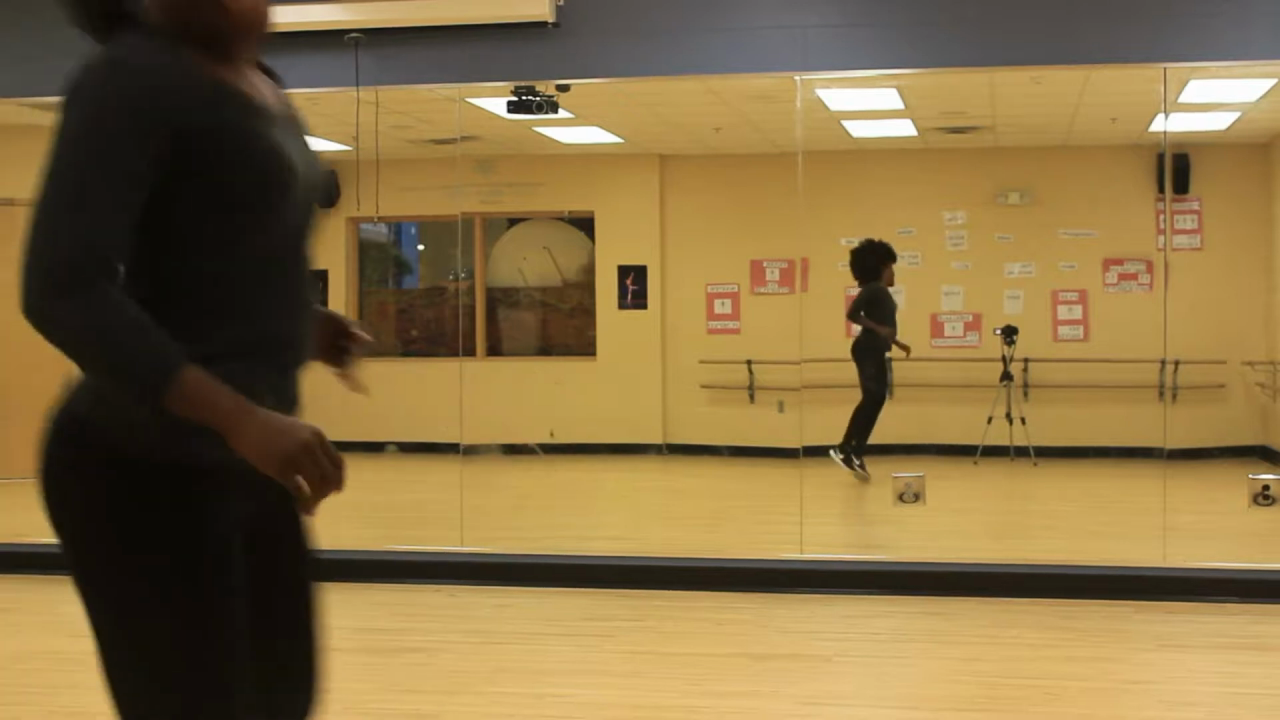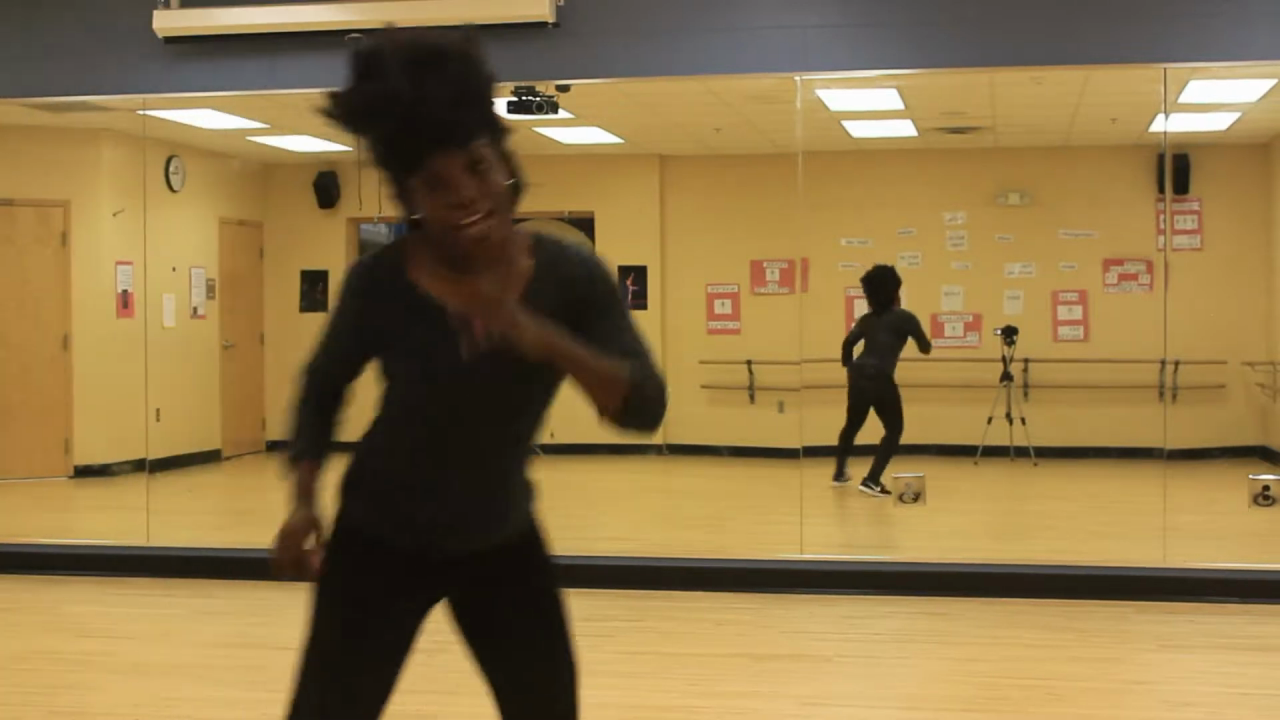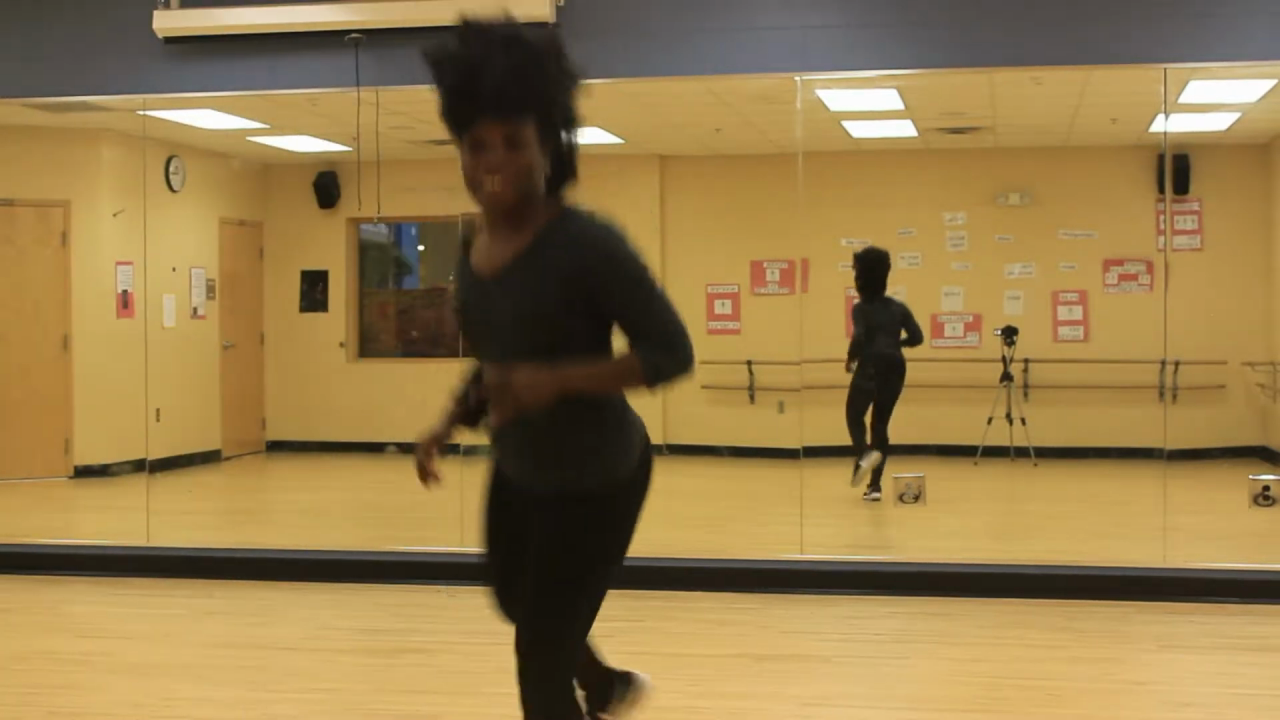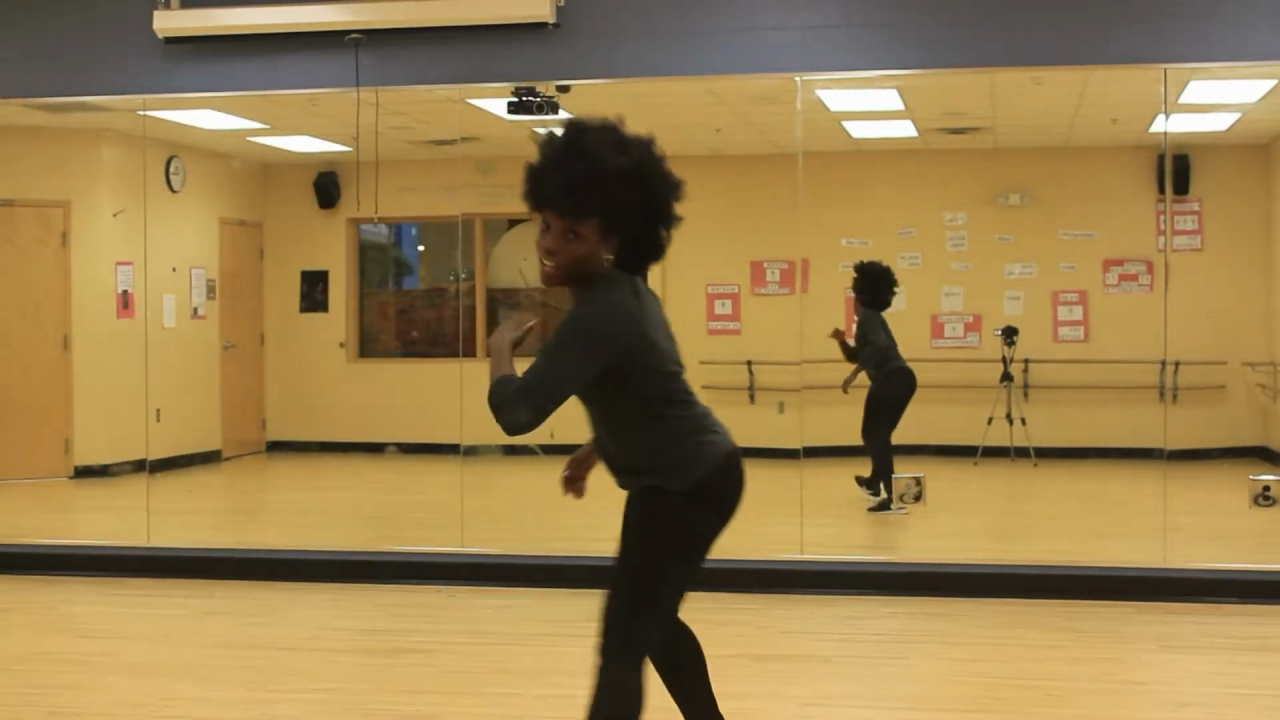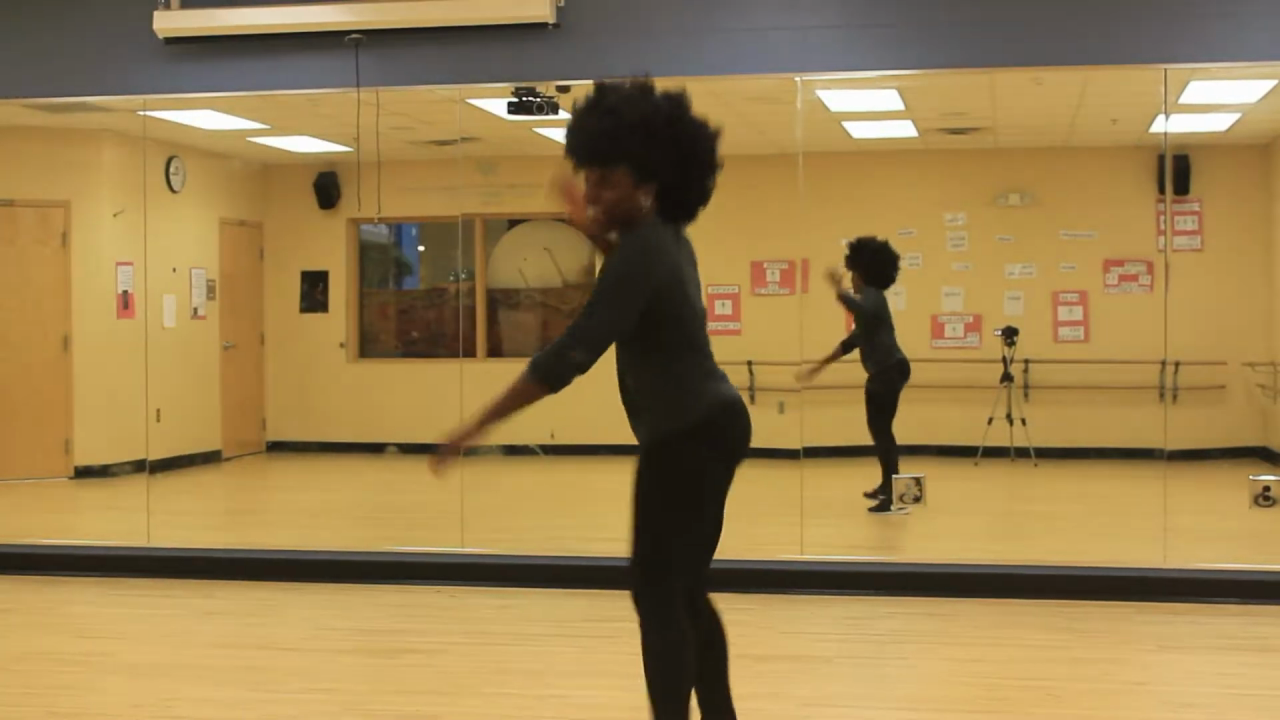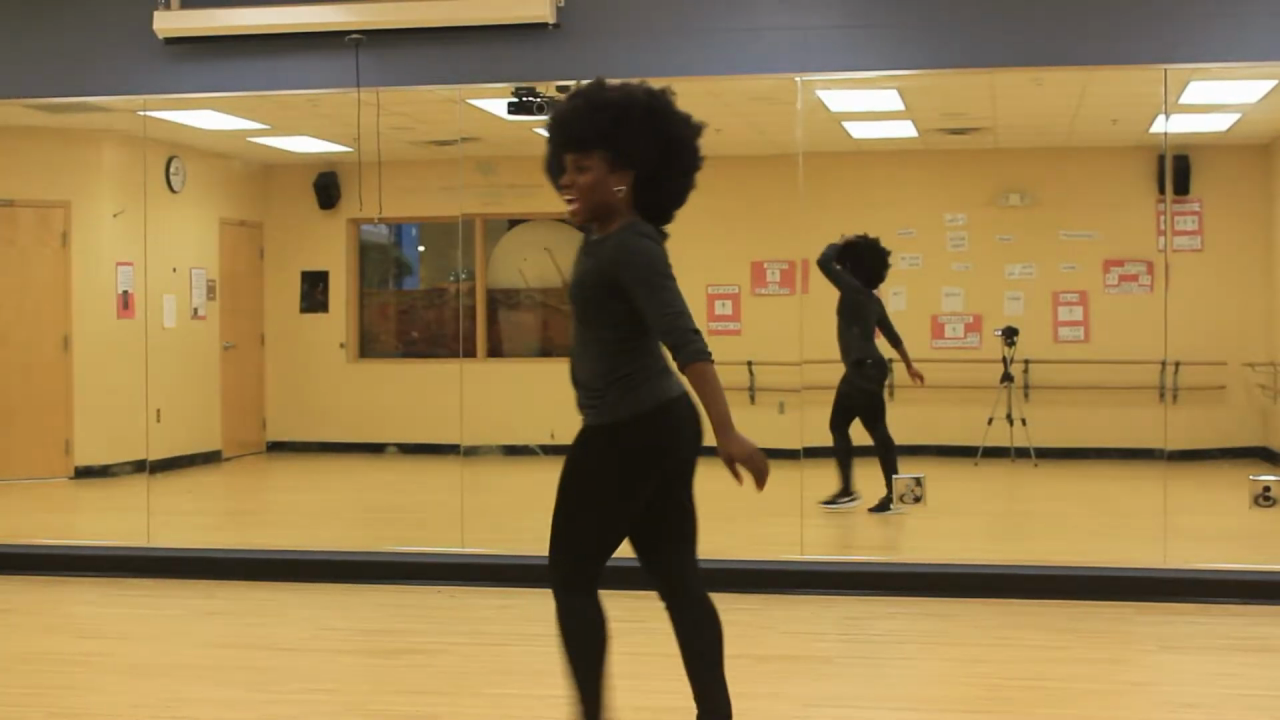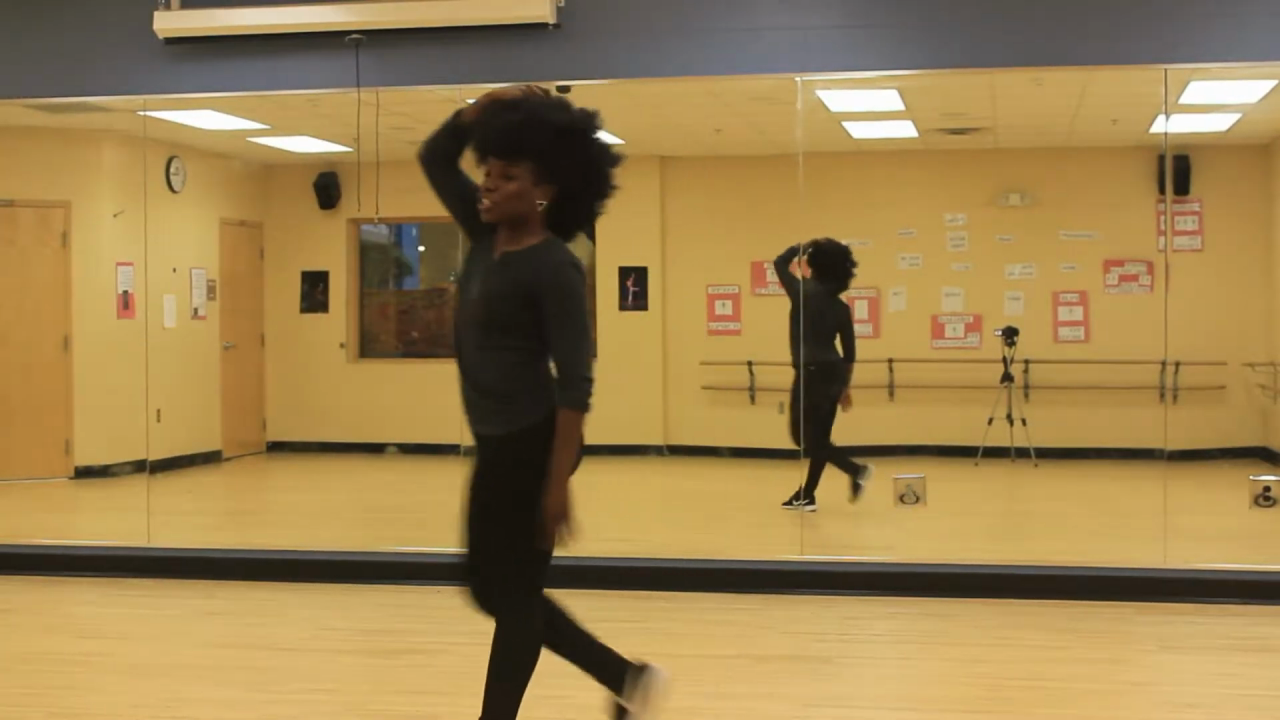
dt=0.4s
person 1, frame 1
left shoulder: (261, 91)
right shoulder: (129, 73)
right elbow: (64, 290)
left wrist: (312, 327)
right wrist: (238, 417)
left hip: (241, 479)
right hip: (144, 471)
person 1, frame 2
left shoulder: (574, 277)
right shoulder: (382, 279)
left elbow: (645, 407)
right elbow: (323, 387)
left wrist: (543, 339)
right wrist: (302, 504)
left hip: (498, 537)
right hip: (381, 537)
person 1, frame 3
left shoulder: (586, 246)
right shoulder: (477, 247)
left elbow: (671, 352)
left wrist: (551, 381)
right wrist: (451, 421)
left hip: (596, 480)
right hip: (524, 474)
left knee: (542, 651)
right knee: (516, 599)
person 1, frame 4
left shoulder: (596, 318)
right shoulder: (625, 295)
left elbow: (516, 413)
left wrist: (500, 351)
right wrist: (595, 454)
left hip: (689, 486)
right hip: (670, 480)
left knee: (622, 641)
right knee: (647, 620)
person 1, frame 5
left shoulder: (637, 257)
right shoulder: (666, 239)
left elbow: (567, 359)
left wrist: (476, 426)
right wrist: (597, 230)
left hip: (690, 434)
right hip: (708, 423)
left knee: (659, 596)
right knee: (681, 587)
person 1, frame 6
left shoulder: (632, 247)
right shoulder: (606, 229)
left elbow: (685, 341)
right elbow: (554, 164)
left wrist: (727, 432)
right wrist: (579, 114)
left hip: (624, 433)
right hip: (656, 427)
left knee: (571, 577)
right knee: (679, 582)
person 1, frame 7
left shoulder: (557, 267)
right shoulder: (485, 235)
left elbow: (574, 381)
right elbow: (436, 154)
left wrist: (559, 480)
right wrist: (495, 102)
left hip: (532, 445)
right hip: (498, 443)
left knee: (512, 598)
right knee: (493, 584)
person 2, frame 1
left shoulder: (878, 292)
right shoulder: (873, 289)
right elbow: (853, 313)
left wrist: (898, 342)
right wrist: (880, 329)
left hip: (874, 353)
right hip: (870, 353)
left knee: (873, 403)
right knee: (872, 400)
left ankle: (854, 455)
right ankle: (844, 449)
person 2, frame 2
left shoulder: (868, 319)
right shoulder: (905, 317)
left elbow: (847, 343)
right elbow: (926, 349)
left wrist: (850, 369)
right wrist: (910, 334)
left hip: (860, 376)
right hip: (881, 378)
left knee: (852, 425)
right knee: (894, 430)
left ankle: (840, 472)
right ankle: (871, 479)
person 2, frame 3
left shoulder: (861, 308)
right shoulder: (897, 306)
left elbow: (858, 338)
right elbow: (916, 337)
left wrist: (850, 359)
left hip: (872, 367)
right hip: (895, 367)
left knee: (855, 416)
right knee: (880, 424)
left ankle: (865, 455)
right ankle: (875, 484)
person 2, frame 4
left shoulder: (868, 317)
right shoulder: (872, 319)
left elbow: (881, 346)
right elbow: (855, 356)
left wrist: (855, 372)
right wrist: (841, 340)
left hip: (890, 380)
right hip: (904, 379)
left knee: (872, 435)
right knee: (881, 434)
left ankle: (892, 497)
right ankle: (873, 483)
person 2, frame 5
left shoulder: (872, 298)
right shoulder: (873, 299)
left elbow: (860, 309)
right elbow: (854, 340)
left wrist: (839, 288)
right wrist: (820, 365)
left hip: (887, 369)
right hip: (889, 368)
left knee: (879, 430)
right knee: (881, 429)
left ankle: (893, 496)
right ankle: (888, 486)
person 2, frame 6
left shoulder: (853, 289)
right shoulder: (871, 299)
left elbow: (824, 261)
right elbow: (892, 335)
left wrist: (842, 243)
right wrist: (909, 365)
left hip: (863, 369)
right hip: (868, 368)
left knee: (839, 427)
right knee: (877, 431)
person 2, frame 7
left shoulder: (801, 293)
right shoulder: (841, 307)
left elbow: (781, 262)
right elbow: (850, 350)
left wrist: (806, 246)
right wrist: (845, 386)
left hip: (809, 371)
right hip: (833, 371)
left knee: (804, 433)
right knee: (819, 433)
left ankle: (855, 469)
right ankle: (806, 494)
